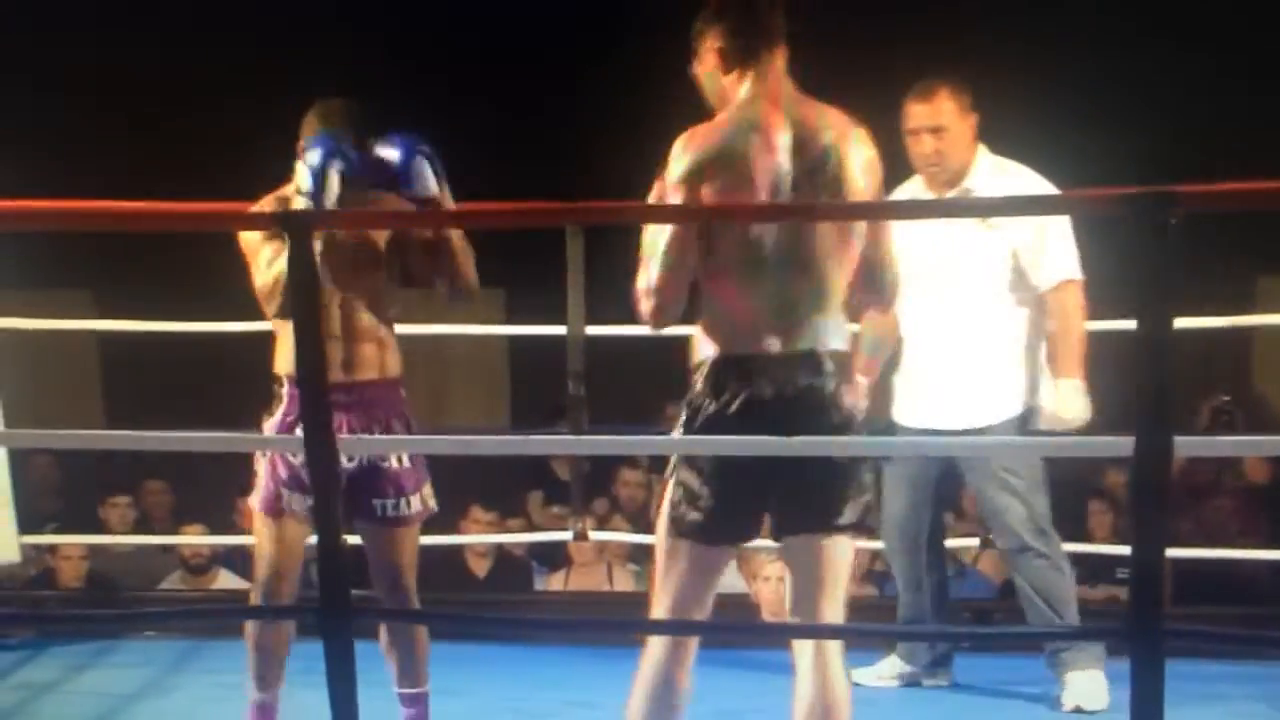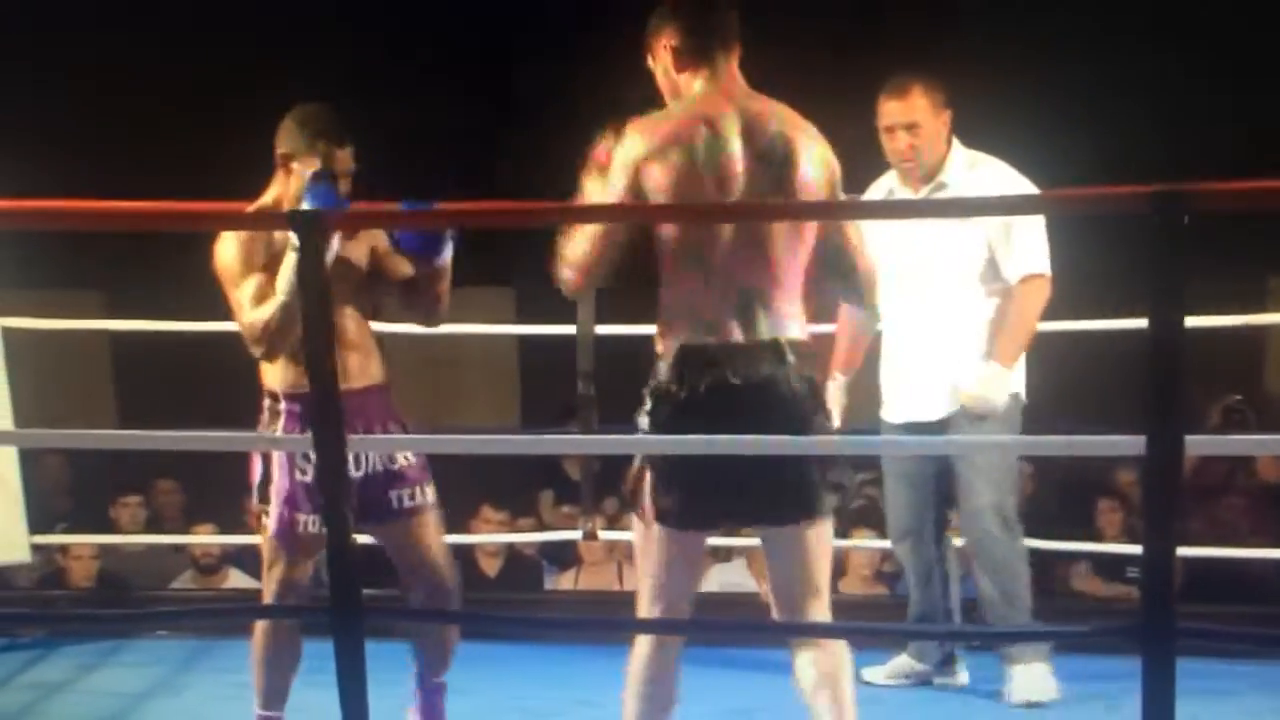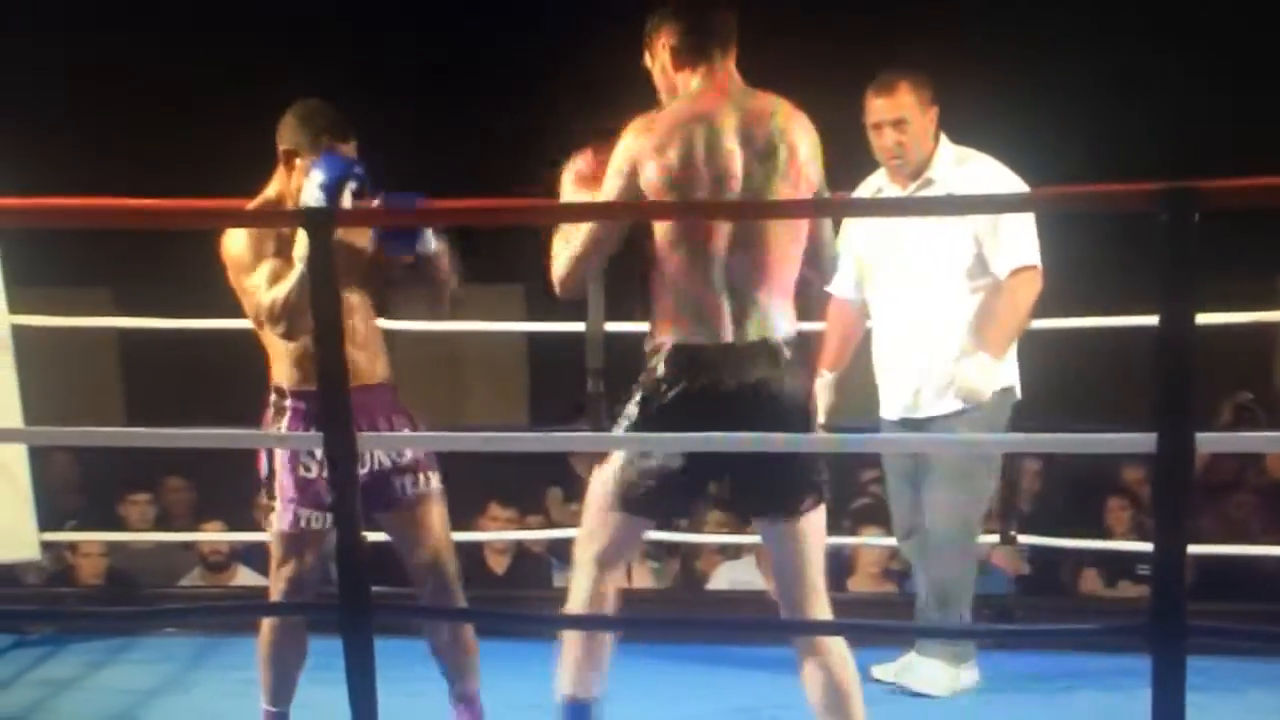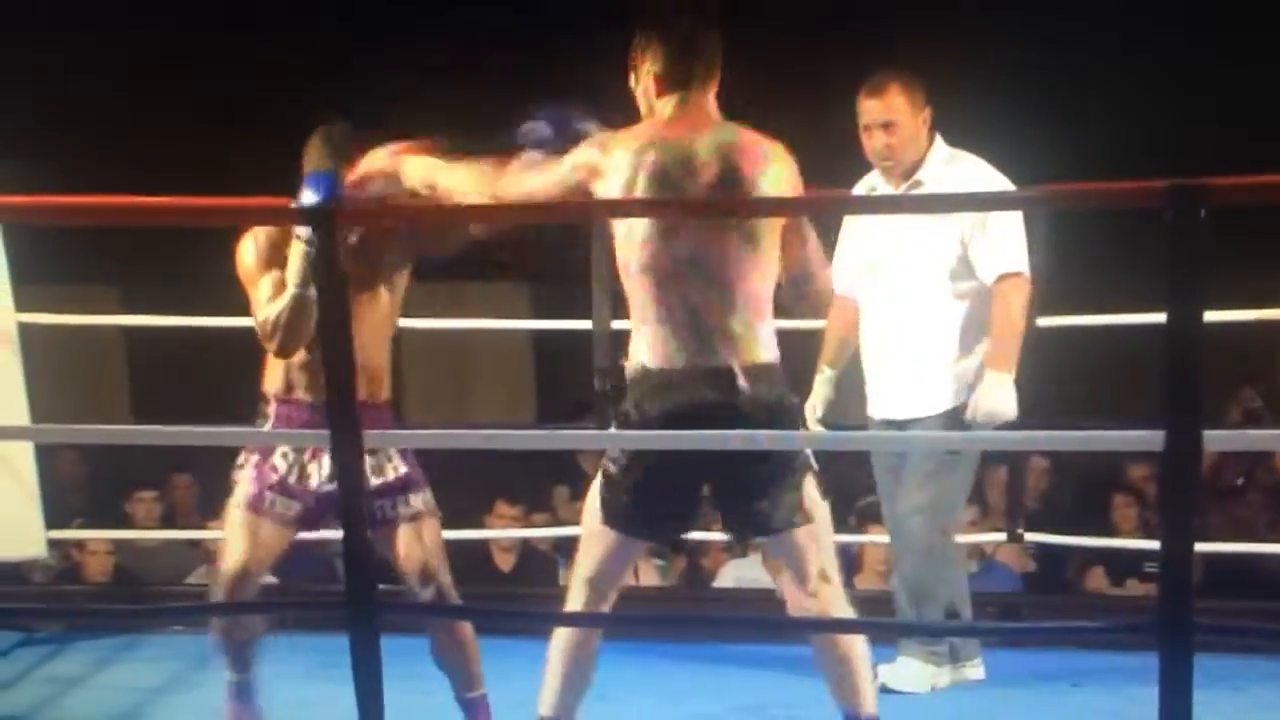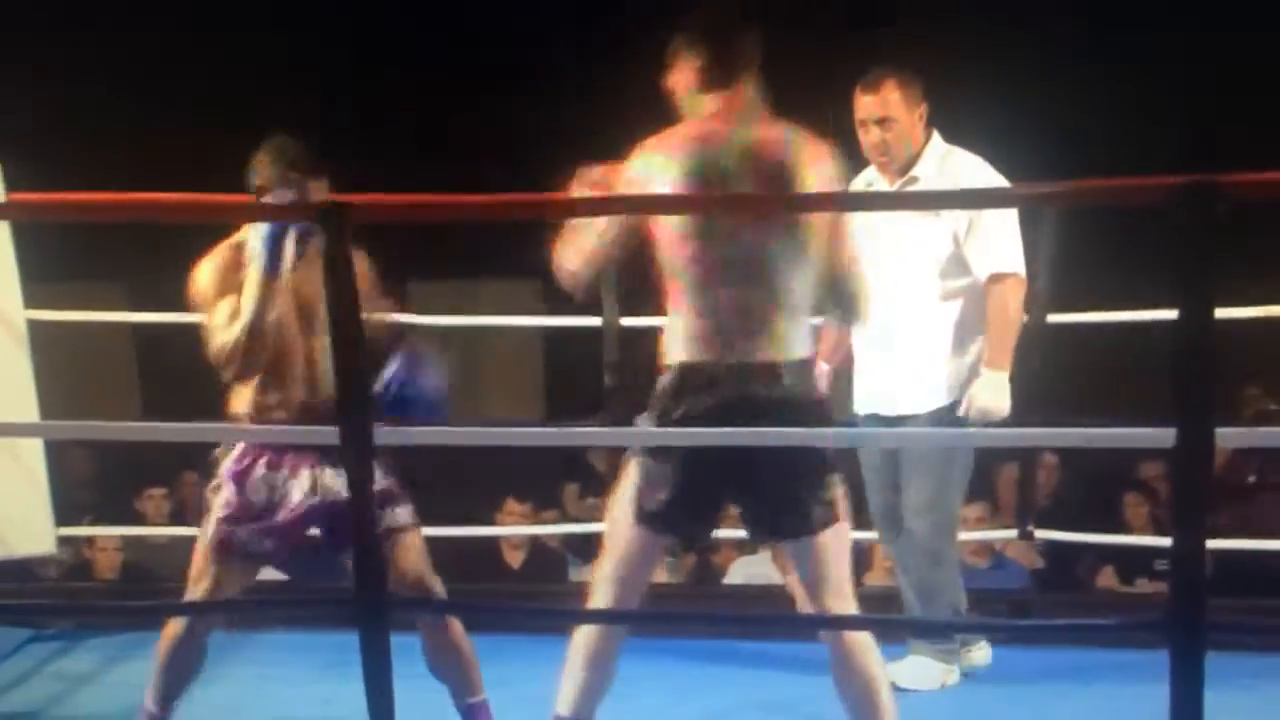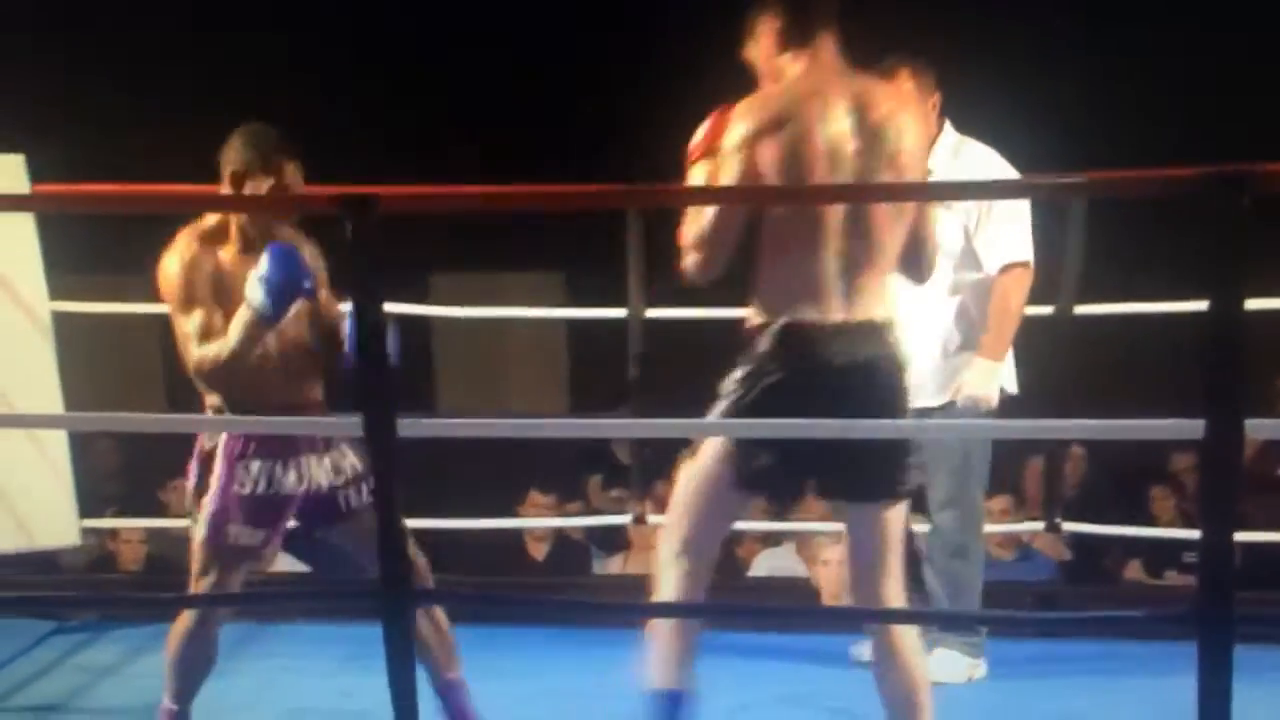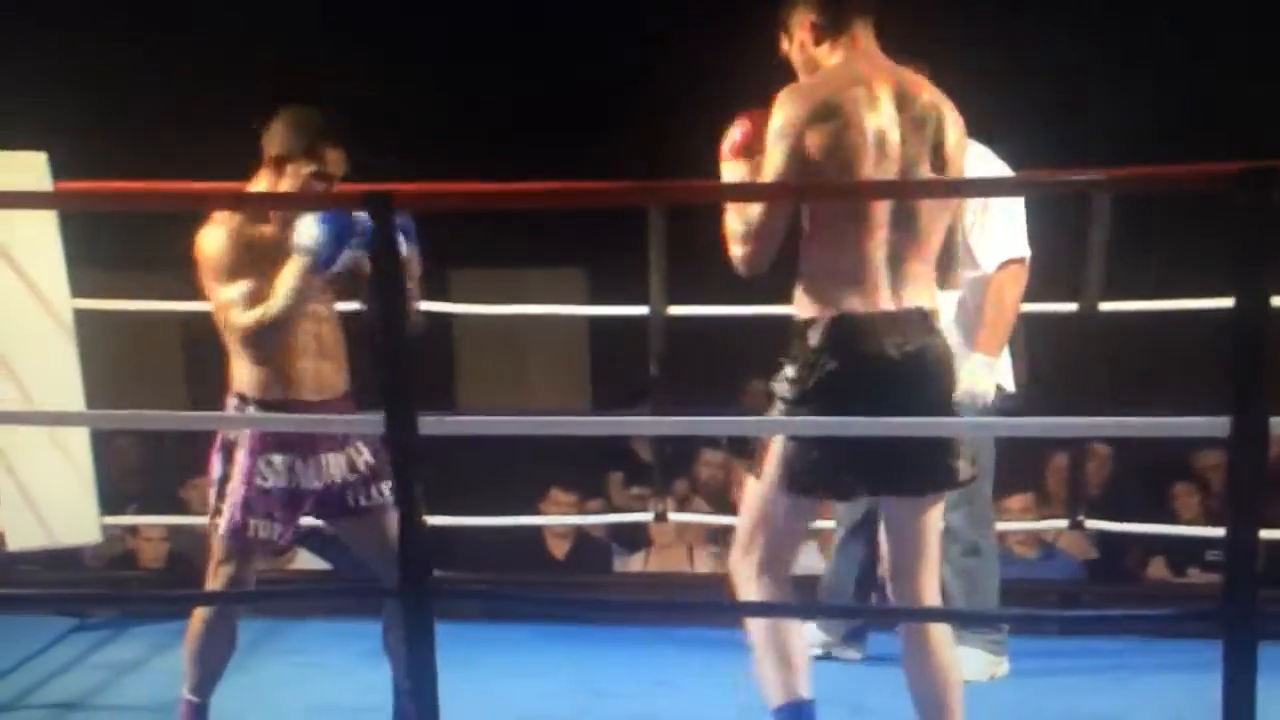
dt=0.2s
person 1, frame 1
left shoulder: (702, 151)
right shoulder: (854, 145)
left elbow: (657, 306)
left wrist: (659, 216)
left hip: (732, 397)
right hip: (822, 395)
left knee: (675, 624)
right knee: (819, 630)
person 1, frame 2
left shoulder: (650, 141)
right shoulder: (808, 140)
left elbow: (576, 275)
left wrist: (594, 186)
left hip: (694, 385)
right hip: (784, 384)
left knee: (662, 611)
right knee: (809, 613)
person 1, frame 3
left shoulder: (649, 142)
right shoulder: (797, 131)
left elbow: (569, 276)
left wrist: (579, 192)
left hip: (683, 385)
right hip: (775, 382)
left knee: (596, 556)
right knee: (807, 608)
person 1, frame 4
left shoulder: (611, 156)
right shoulder: (772, 161)
left elbow: (504, 189)
right elbow: (818, 289)
left wrist: (402, 165)
left hip: (661, 404)
right hip: (759, 401)
left knee: (587, 595)
right knee: (820, 593)
person 1, frame 5
left shoulder: (657, 160)
right shoulder: (812, 160)
left elbow: (573, 270)
right elbow: (851, 303)
left wrist: (587, 200)
left hip: (695, 401)
right hip: (788, 401)
left knee: (612, 597)
right knee: (835, 609)
person 1, frame 6
left shoulder: (760, 117)
right shoulder: (904, 118)
left elbow: (700, 260)
left wrist: (701, 179)
left hip: (789, 359)
right hip: (872, 361)
left knee: (683, 546)
right knee: (883, 596)
person 1, frame 7
left shoulder: (806, 105)
right shoulder: (940, 109)
left elbow: (748, 250)
left wrist: (735, 179)
left hip: (836, 353)
right hip: (920, 350)
left knee: (758, 559)
right knee: (919, 591)
person 2, frame 1
left shoulder: (1020, 193)
right shoulder: (901, 205)
left elbow: (1063, 289)
right elbow: (883, 306)
left wrist: (1066, 377)
right wrist: (859, 381)
left hip: (999, 404)
right hip: (917, 404)
left knee: (1024, 534)
right knee: (905, 531)
left ankle: (1077, 661)
right ankle: (924, 654)
person 2, frame 2
left shoulder: (996, 185)
right shoulder: (876, 202)
left elbow: (1034, 281)
right elbow: (858, 302)
left wrist: (999, 365)
right wrist: (837, 379)
left hip: (980, 394)
right hip: (903, 399)
left knee: (988, 521)
right knee: (912, 532)
left ankle: (1025, 653)
right ankle: (934, 651)
person 2, frame 3
left shoulder: (984, 181)
right shoulder: (865, 199)
left elbow: (1024, 275)
right elbow: (848, 298)
left wrist: (991, 355)
right wrist: (826, 376)
left hip: (968, 392)
right hip: (900, 397)
left knee: (947, 522)
right knee: (916, 529)
left ankle: (943, 651)
right ankle: (947, 649)
person 2, frame 4
left shoulder: (974, 186)
right shoulder: (863, 197)
left elbow: (1011, 284)
right elbow: (848, 296)
left wrist: (999, 373)
right wrist: (826, 375)
left hip: (950, 393)
right hip: (887, 396)
left knee: (920, 522)
right knee: (911, 527)
left ankle: (926, 651)
right ankle: (957, 648)
person 2, frame 5
left shoulder: (970, 181)
right shoulder: (863, 191)
left elbow: (1006, 282)
left wrist: (994, 372)
right wrist: (825, 365)
left hip: (941, 391)
right hip: (874, 392)
left knee: (925, 520)
right knee: (895, 521)
left ankle: (937, 647)
right ankle: (957, 634)
person 2, frame 6
left shoulder: (983, 175)
left elbow: (1014, 273)
left wrist: (987, 364)
left hip: (956, 381)
left knee: (951, 512)
left ankle: (961, 639)
person 2, frame 7
left shoulder: (977, 175)
left elbow: (1009, 270)
left wrist: (985, 358)
left hip: (955, 379)
left knee: (960, 511)
right knee: (858, 499)
left ankle: (979, 639)
right ankle: (841, 625)
person 3, frame 1
left shoulder: (385, 208)
right shoulder: (268, 219)
left elbow: (463, 275)
right elbow: (277, 300)
left wrist: (436, 196)
right wrist: (307, 204)
left hip: (381, 410)
right hip: (304, 413)
left knee: (398, 585)
right knee: (275, 579)
person 3, frame 2
left shoulder: (363, 226)
right shoulder: (243, 241)
left elbow: (430, 312)
right elbow: (265, 340)
left wrist: (436, 261)
right wrist: (301, 252)
left hip: (375, 416)
right hip: (300, 425)
left knee: (436, 574)
right knee: (286, 591)
person 3, frame 3
right shoulder: (248, 236)
right elbow: (283, 321)
left wrist: (428, 245)
right wrist: (309, 228)
left hip: (380, 412)
right hip: (305, 423)
left knee: (440, 574)
right knee: (292, 589)
person 3, frame 4
right shoulder: (263, 246)
right elbow: (280, 336)
right wrist: (308, 242)
left hip: (370, 433)
right hip: (292, 432)
left knee: (433, 583)
right knee: (236, 578)
person 3, frame 5
left shoulder: (344, 261)
right shoulder: (218, 271)
left elbow: (383, 341)
right elbow: (235, 361)
left wrist: (408, 373)
right wrist: (263, 269)
left hip: (342, 451)
right hip: (264, 455)
left knee: (419, 592)
right knee: (201, 608)
person 3, frame 6
left shoulder: (297, 247)
right shoulder: (188, 260)
right elbow: (207, 371)
left wrist: (359, 342)
right wrist: (257, 311)
left hip: (319, 434)
right hip: (245, 444)
left knee: (406, 571)
right knee: (208, 600)
person 3, frame 7
left shoulder: (330, 230)
right shoulder: (226, 237)
right elbow: (253, 338)
left wrist: (402, 259)
right wrist: (305, 262)
left hip: (340, 426)
right hip: (266, 433)
left knee: (404, 571)
right knee: (227, 589)
